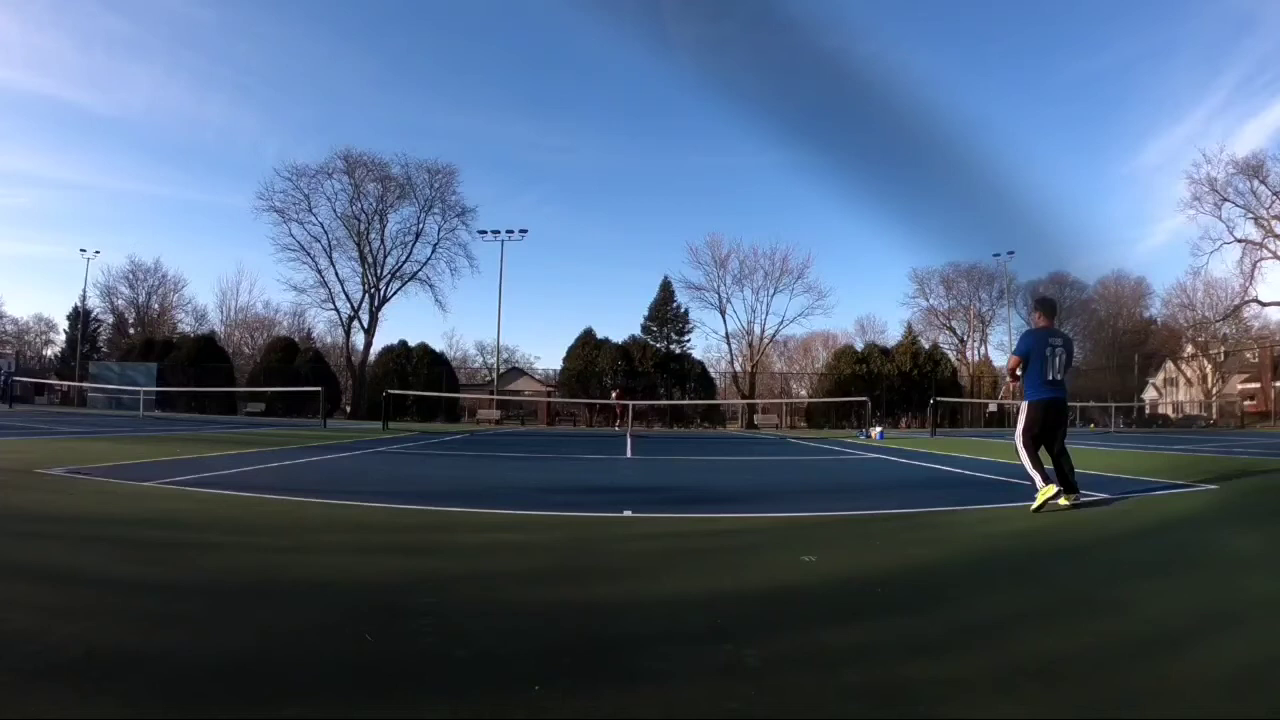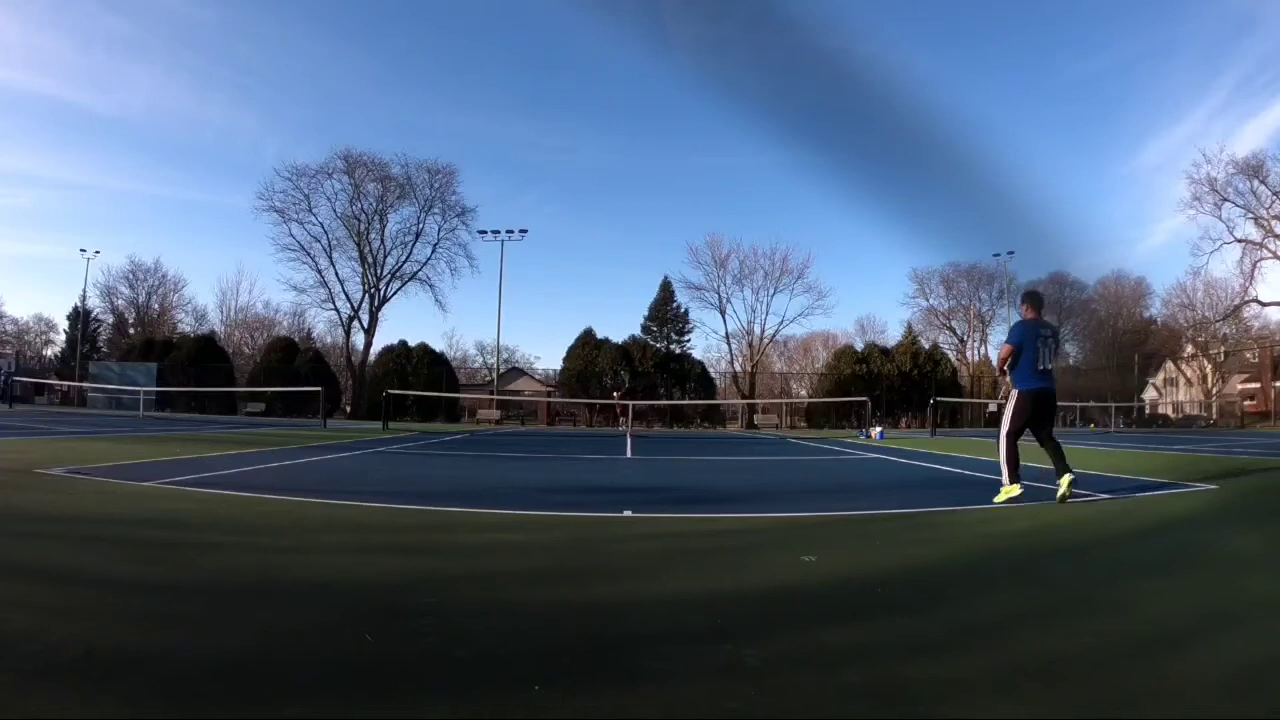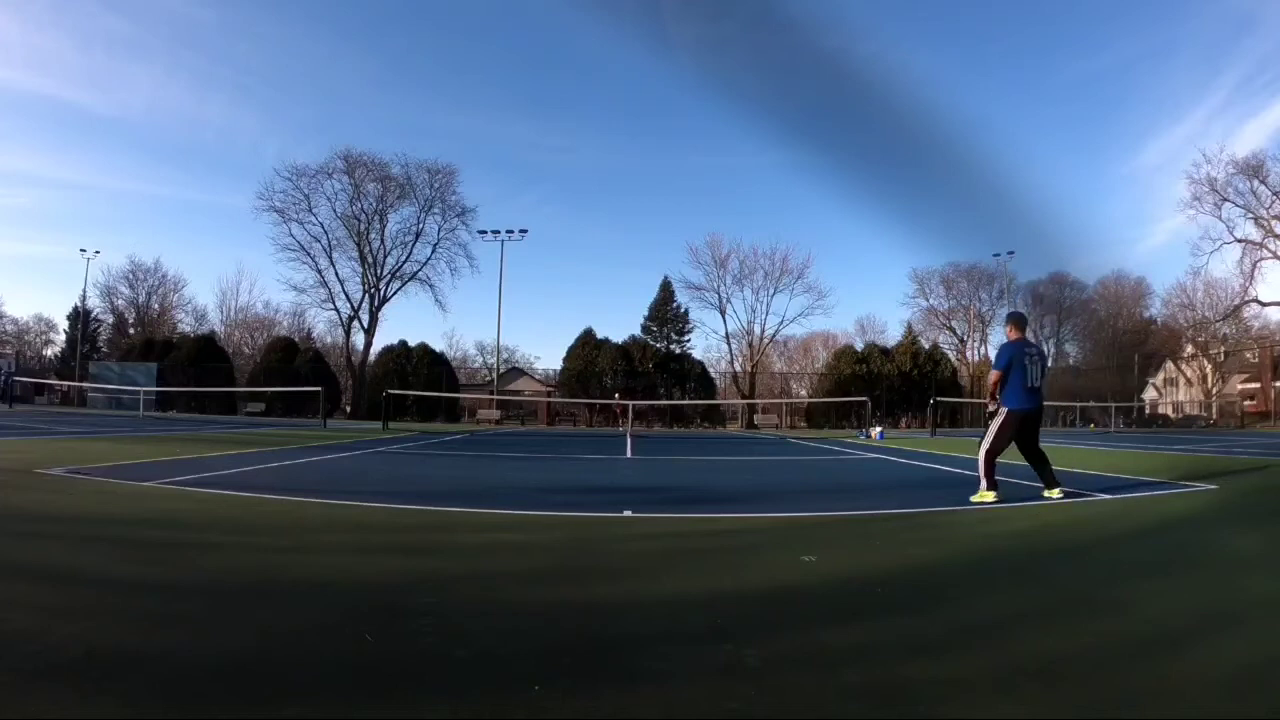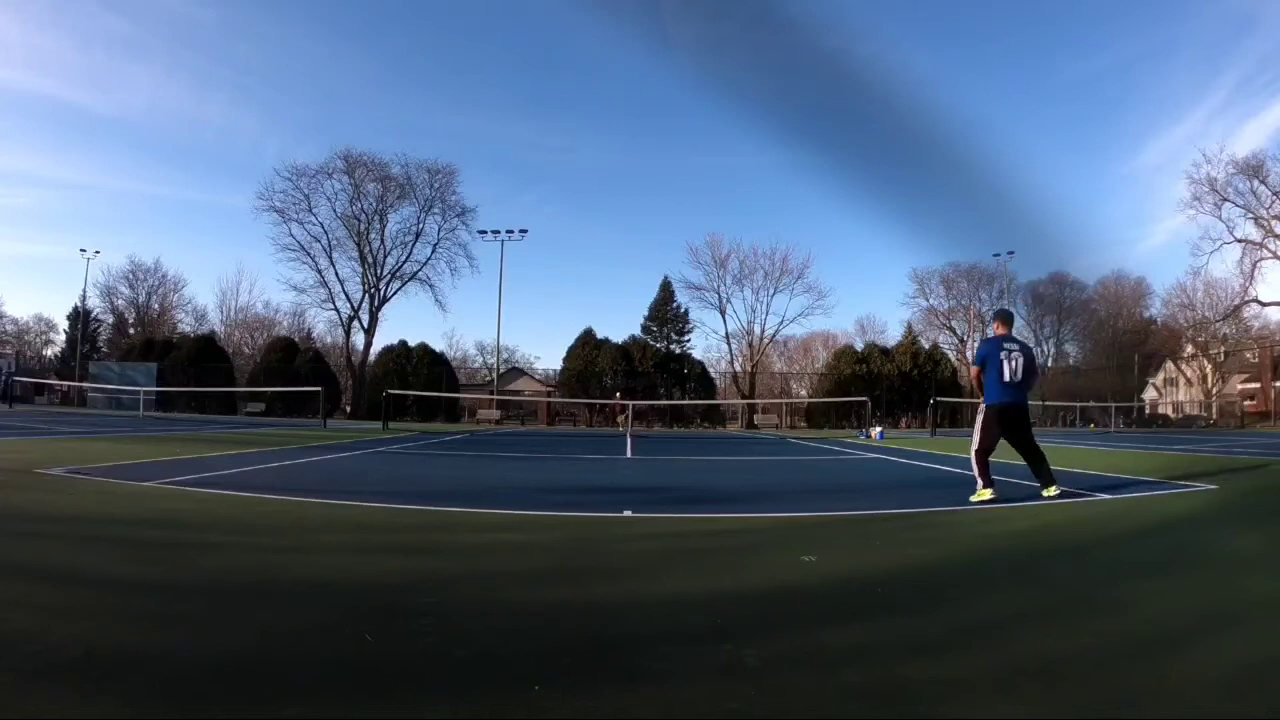
dt=0.2s
person 1, frame 1
left shoulder: (1031, 336)
right shoulder: (1066, 341)
left elbow: (1013, 365)
left wrist: (1013, 376)
left hip: (1036, 401)
right hip: (1059, 401)
left knee: (1025, 447)
right knee: (1058, 449)
left ankle: (1046, 485)
right ankle: (1070, 493)
person 1, frame 2
left shoulder: (1022, 327)
right shoulder: (1052, 331)
left elbow: (1004, 354)
left wrist: (1001, 368)
left hip: (1025, 393)
right hip: (1047, 391)
left knee: (1008, 438)
right knee: (1047, 437)
left ankle: (1011, 484)
right ankle: (1065, 475)
person 1, frame 3
left shoulder: (1008, 348)
right shoulder: (1038, 351)
left elbow: (994, 378)
left wrist: (993, 397)
left hip: (1013, 410)
right hip: (1035, 410)
left knee: (987, 451)
right knee: (1033, 451)
left ankle: (988, 490)
right ankle: (1053, 487)
person 1, frame 4
left shoulder: (988, 344)
right shoulder: (1025, 348)
left elbow: (974, 374)
right elbow: (1031, 381)
left wrist: (983, 393)
left hip: (993, 405)
right hip: (1019, 405)
left knee: (979, 449)
right knee: (1029, 447)
left ankle: (986, 488)
right ankle: (1050, 485)
